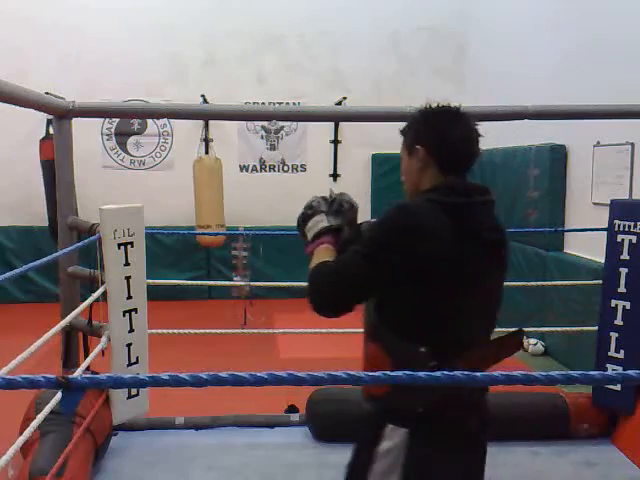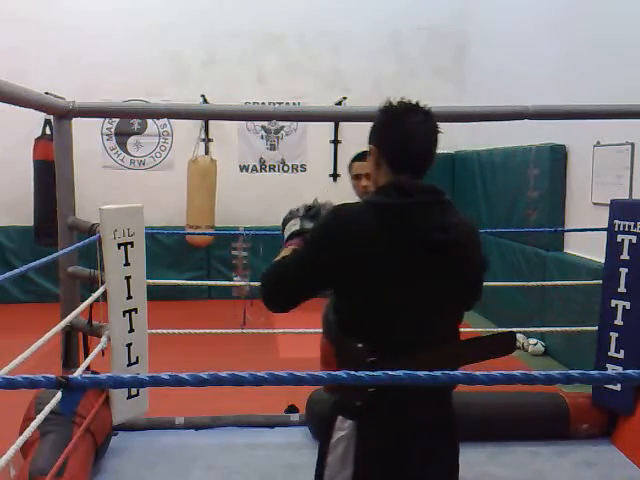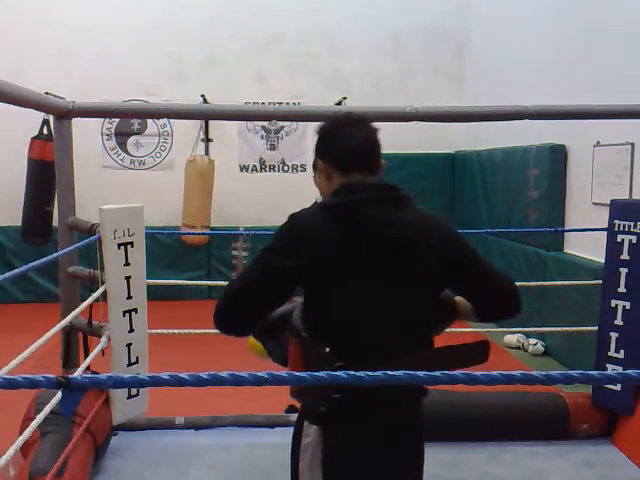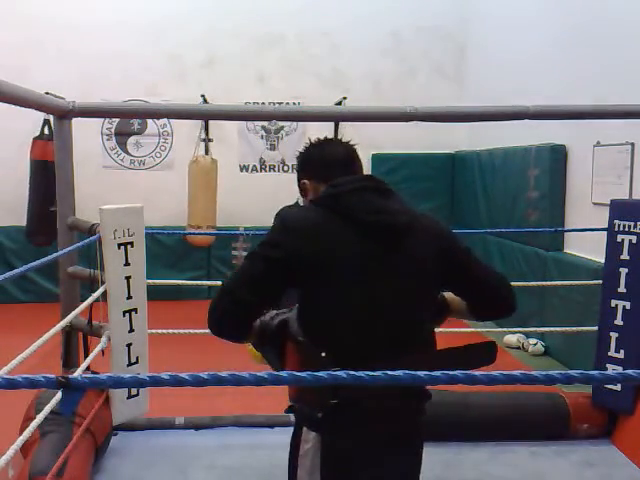
dt=0.4s
person 1, frame 1
left shoulder: (410, 220)
right shoulder: (484, 226)
left elbow: (329, 297)
left wrist: (321, 237)
right wrist: (355, 238)
left hip: (414, 416)
right hip: (465, 411)
person 1, frame 2
left shoulder: (350, 224)
right shoulder: (461, 231)
left elbow: (276, 293)
left wrist: (296, 238)
left hip: (369, 413)
right hip: (435, 408)
person 1, frame 3
left shoulder: (309, 228)
right shoulder: (432, 230)
left elbow: (231, 315)
right elbow: (504, 300)
left hip: (336, 418)
right hip: (404, 412)
person 1, frame 4
left shoulder: (299, 226)
right shoulder: (426, 229)
left elbow: (225, 317)
right elbow: (499, 299)
left hip: (338, 422)
right hip: (403, 416)
